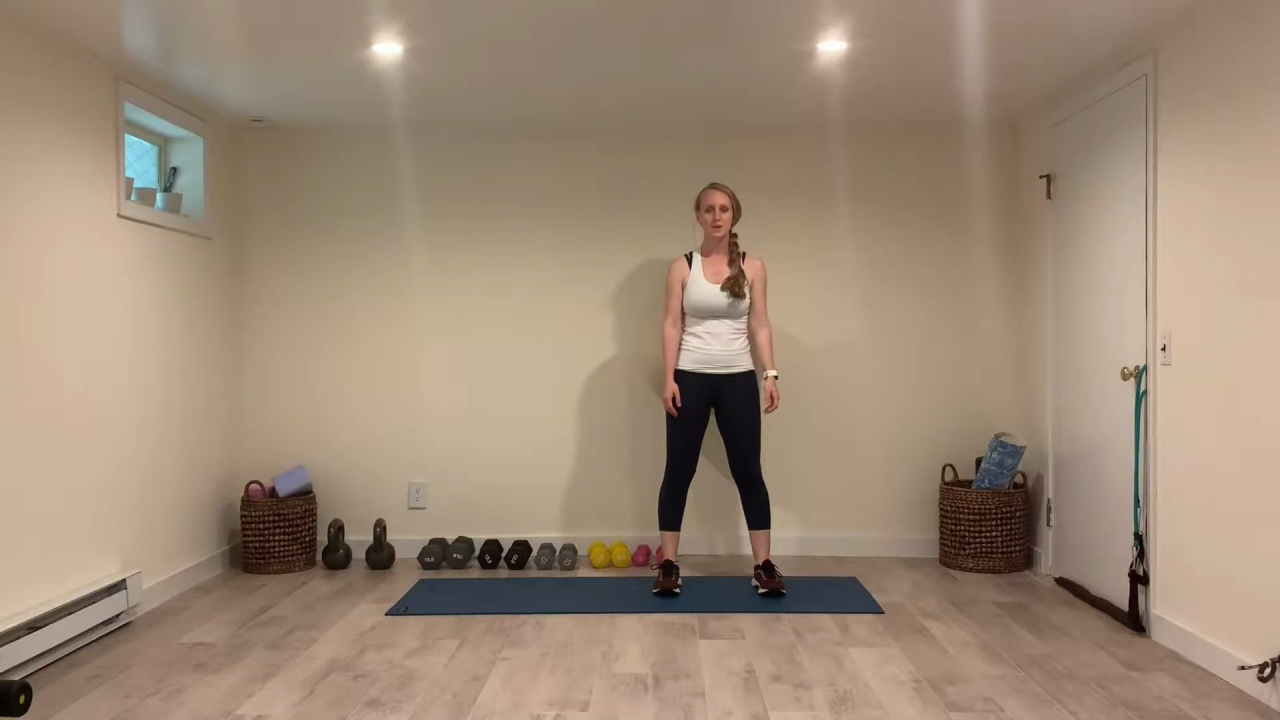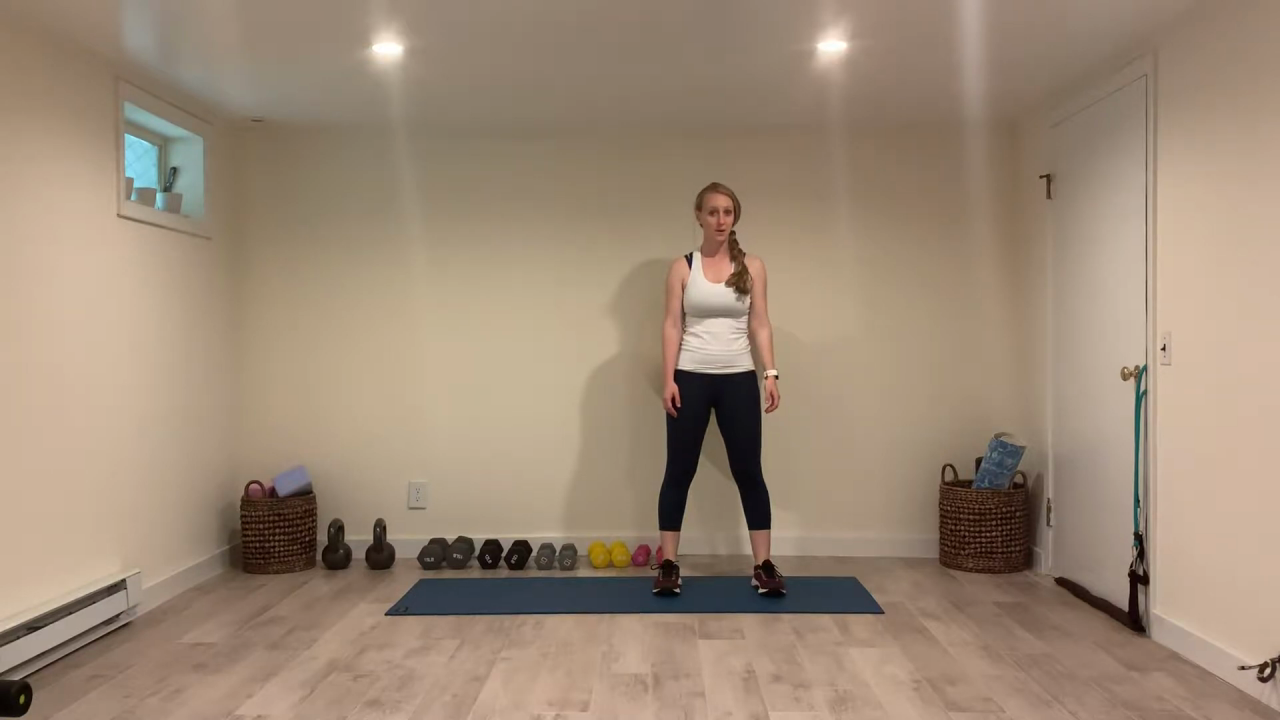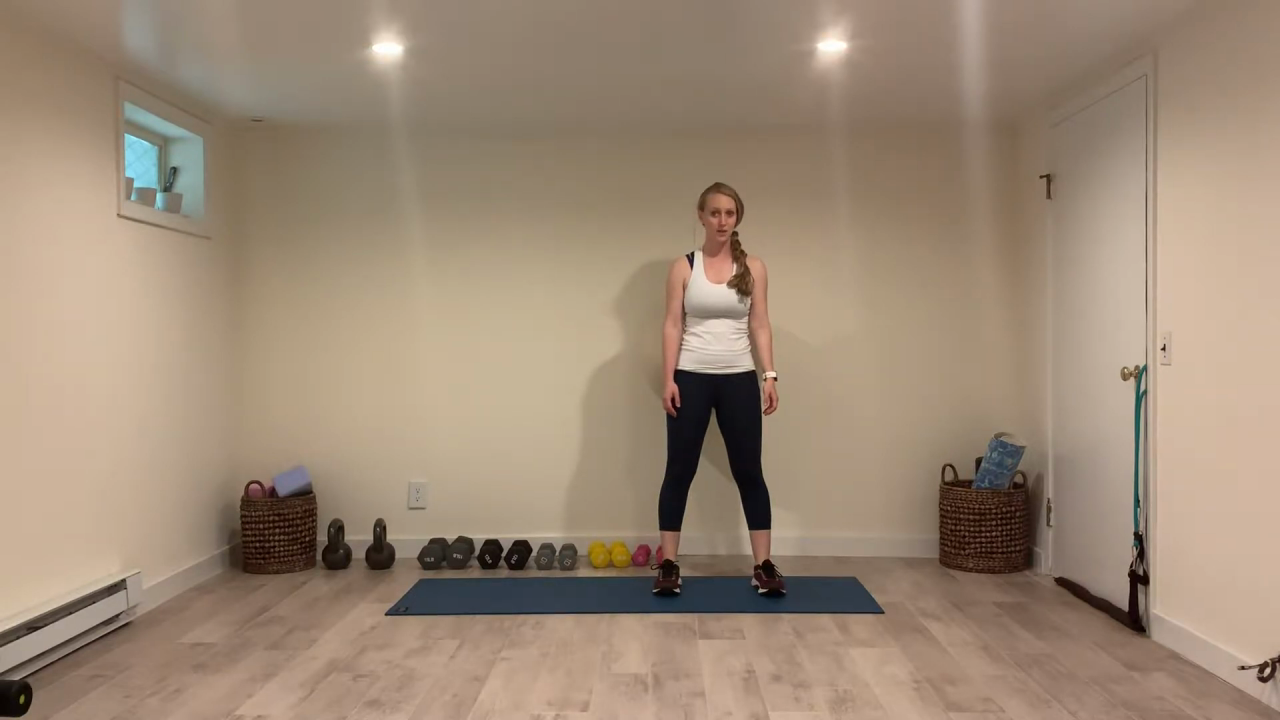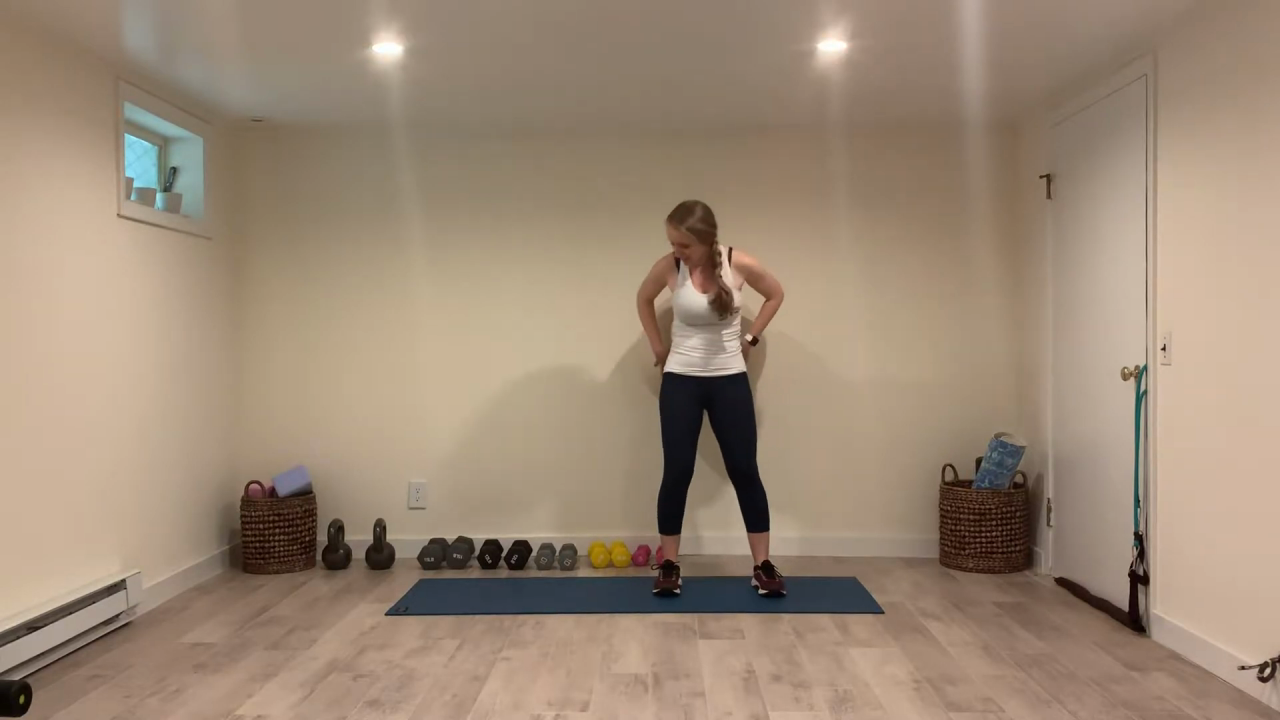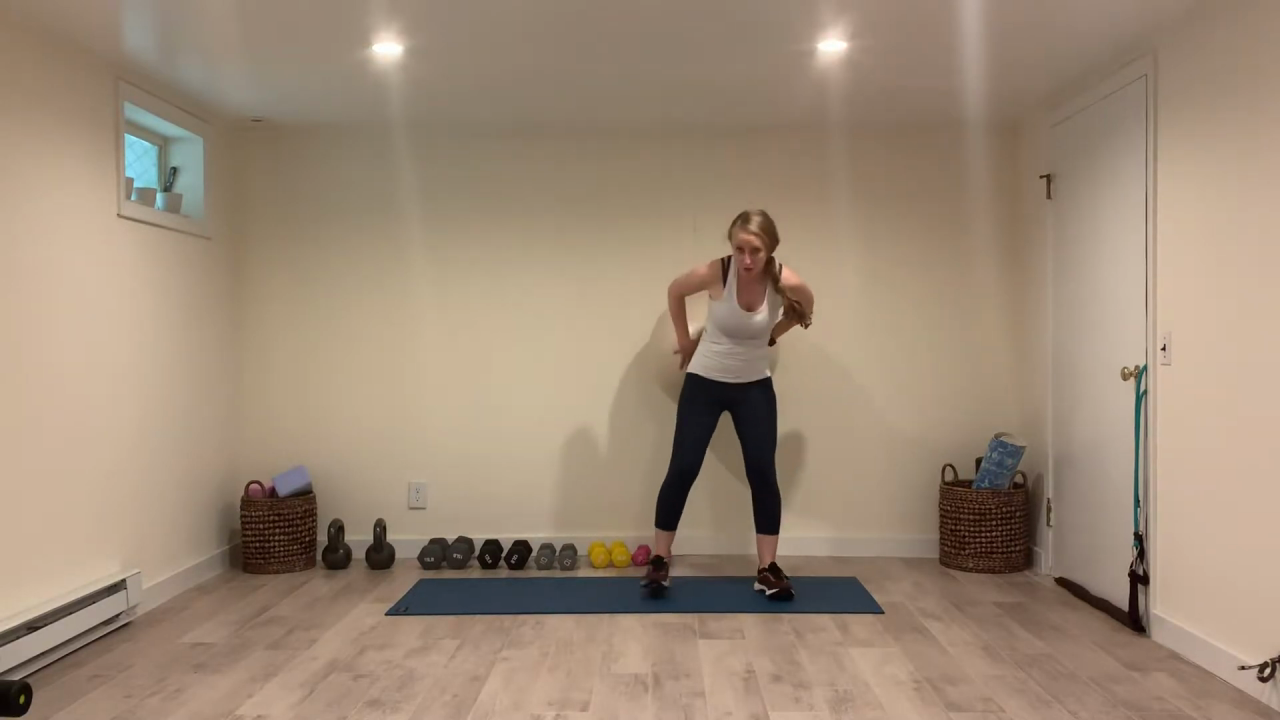
dt=1s
person 1, frame 1
left shoulder: (752, 266)
right shoulder: (682, 267)
left elbow: (760, 325)
right elbow: (672, 325)
left wrist: (770, 374)
right wrist: (669, 379)
left hip: (738, 379)
right hip: (691, 378)
left knee: (748, 472)
right knee: (678, 471)
left ankle: (764, 566)
right ankle: (668, 565)
person 1, frame 2
left shoulder: (752, 267)
right shoulder: (682, 267)
left elbow: (760, 324)
right elbow: (672, 326)
left wrist: (770, 373)
right wrist: (669, 379)
left hip: (739, 379)
right hip: (692, 378)
left knee: (749, 472)
right knee: (679, 471)
left ankle: (764, 566)
right ankle: (668, 565)
person 1, frame 3
left shoulder: (753, 267)
right shoulder: (684, 267)
left elbow: (760, 325)
right elbow: (672, 326)
left wrist: (769, 376)
right wrist: (669, 380)
left hip: (739, 379)
right hip: (692, 378)
left knee: (749, 472)
right knee: (679, 471)
left ankle: (763, 566)
right ankle: (668, 565)
person 1, frame 4
left shoulder: (740, 264)
right shoulder: (667, 268)
left elbow: (775, 295)
right elbow: (644, 300)
left wrist: (750, 338)
right wrist: (658, 346)
left hip: (730, 380)
right hip: (680, 381)
left knee: (745, 472)
right knee: (677, 473)
left ankle: (762, 566)
right ankle: (669, 565)
person 1, frame 5
left shoulder: (787, 282)
right shoulder: (713, 273)
left elbow: (805, 307)
right elbow: (674, 292)
right wrist: (684, 341)
left hip: (755, 387)
right hip: (704, 382)
left knee: (763, 473)
right knee: (683, 469)
left ankle: (768, 568)
right ankle: (659, 559)
